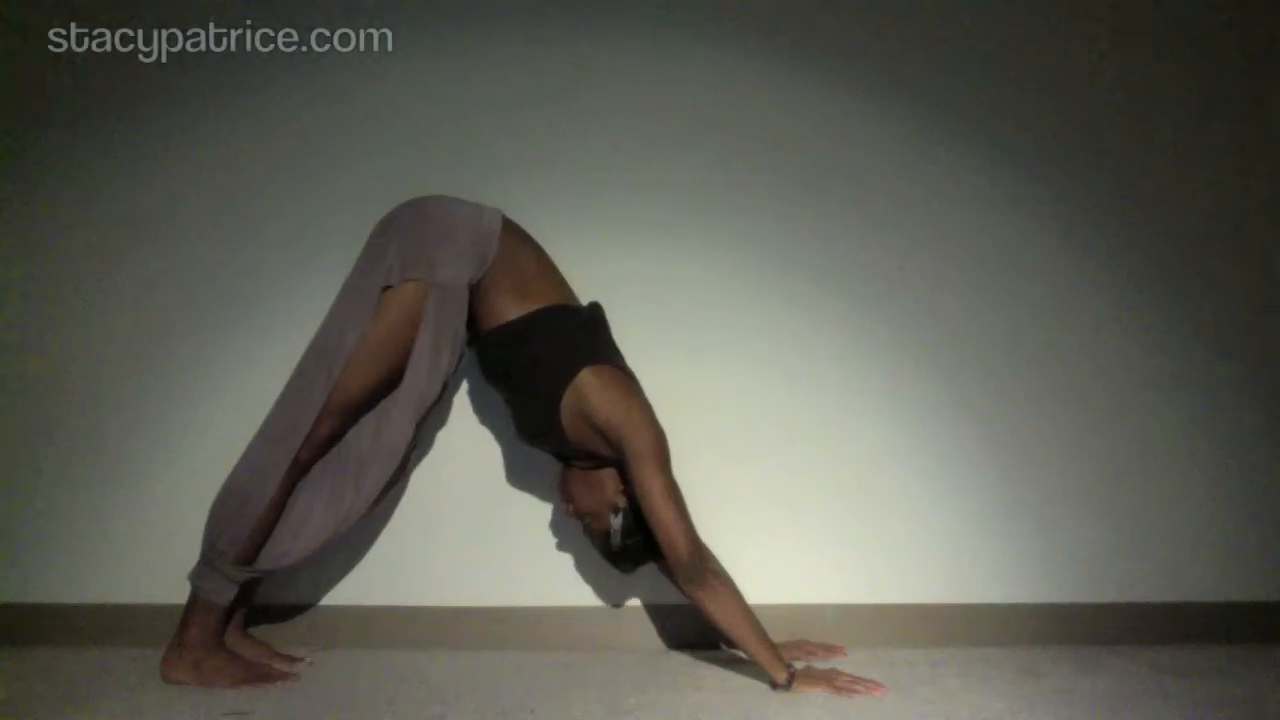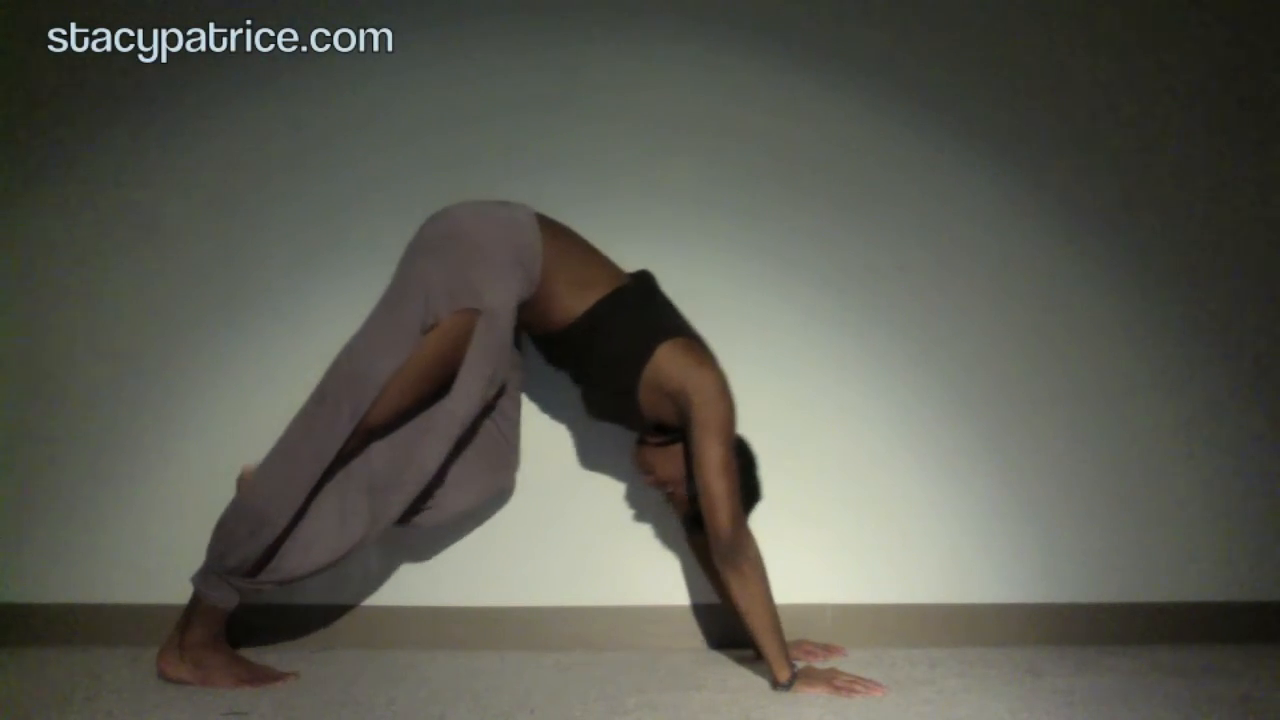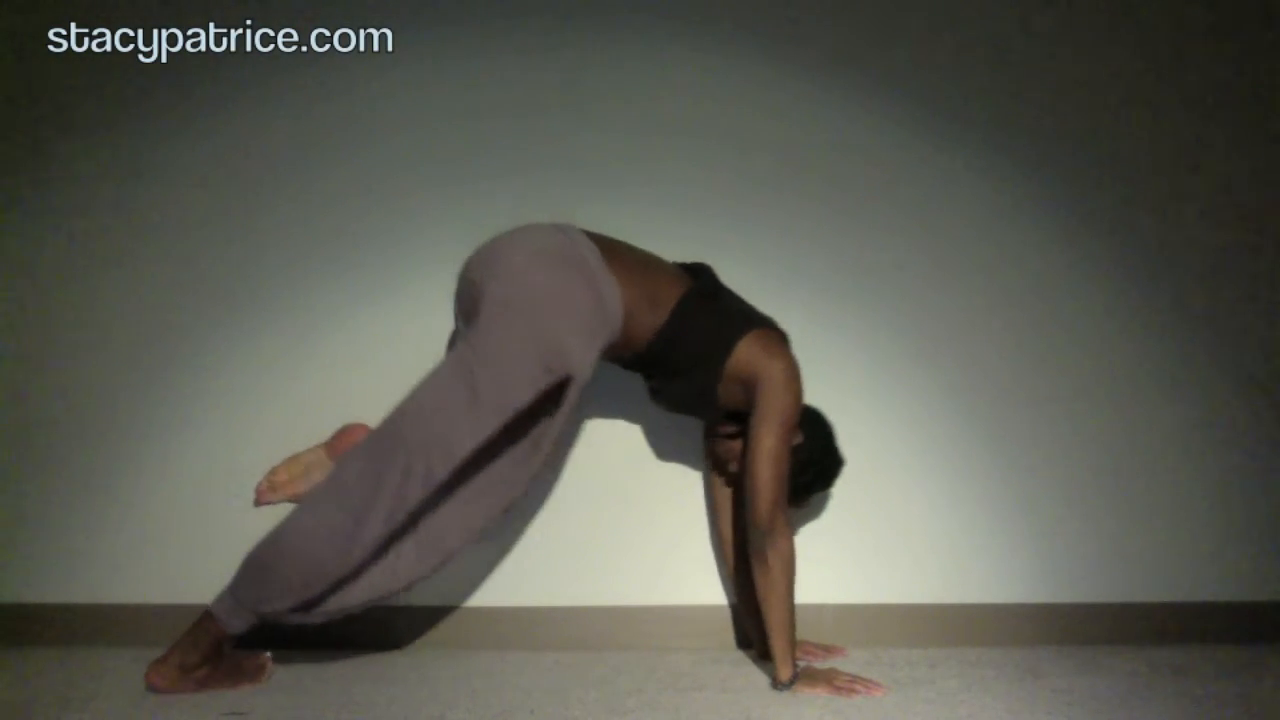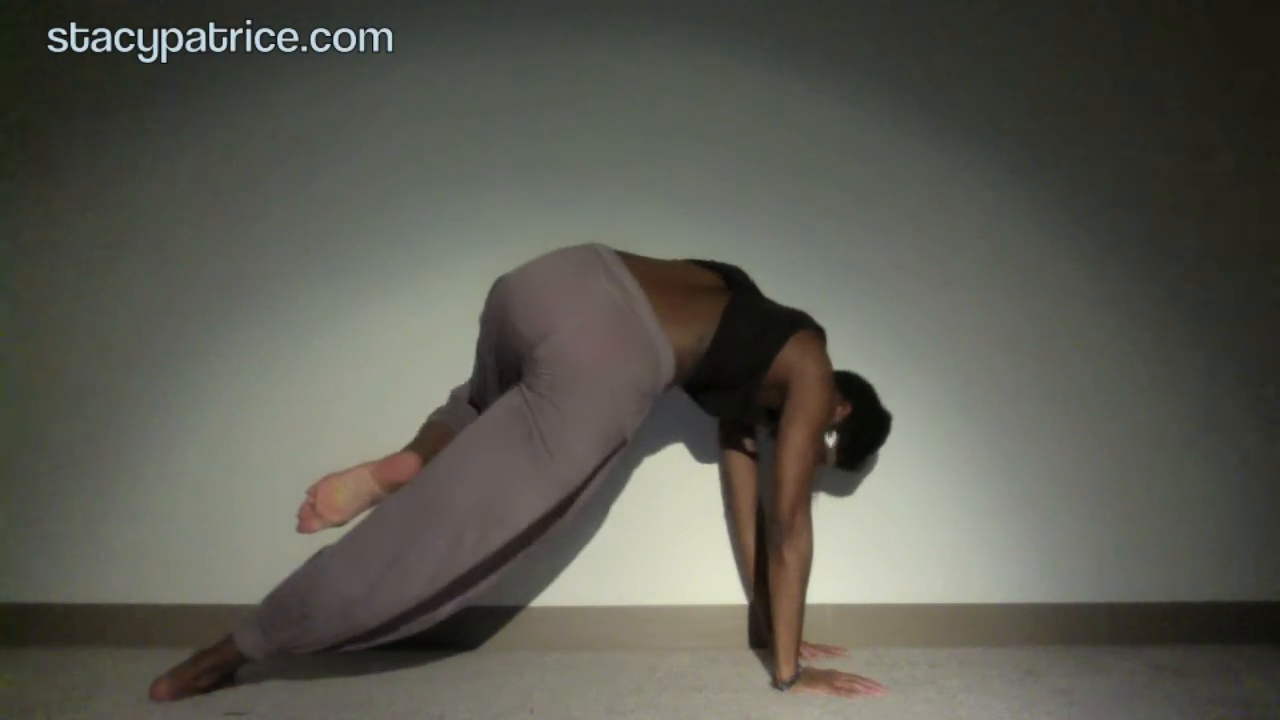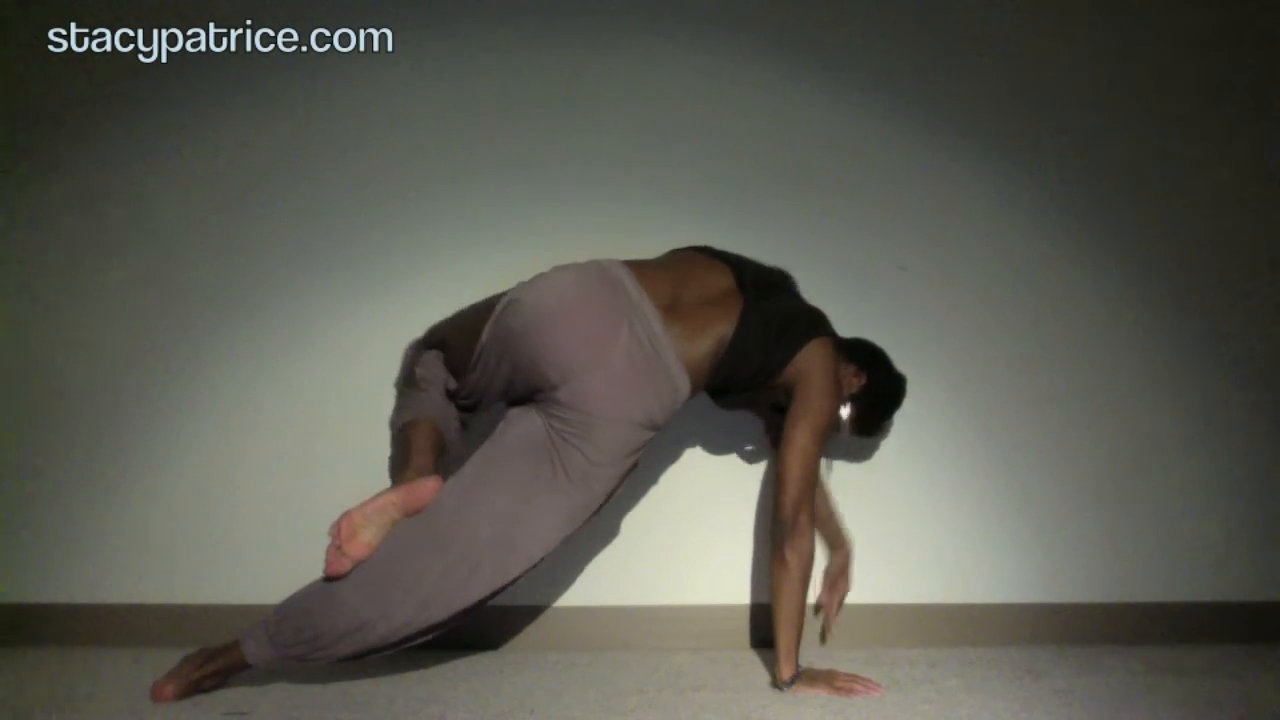
dt=1s
person 1, frame 1
left shoulder: (591, 434)
right shoulder: (623, 424)
left elbow: (681, 561)
right elbow: (689, 561)
left wrist: (766, 650)
right wrist: (782, 673)
left hip: (457, 277)
right hip: (439, 251)
left knee: (356, 462)
right knee: (308, 438)
left ankle: (226, 620)
right ankle: (193, 642)
person 1, frame 2
left shoulder: (674, 406)
right shoulder: (699, 391)
left elbow: (709, 536)
right elbow: (729, 542)
left wrist: (769, 643)
right wrist: (784, 672)
left hip: (492, 279)
right hip: (483, 256)
left knee: (478, 471)
right knee: (343, 434)
left ankle: (282, 494)
right ankle: (194, 639)
person 1, frame 3
left shoulder: (732, 384)
right shoulder: (773, 374)
left elbow: (730, 515)
right elbow: (766, 527)
left wrist: (765, 635)
right wrist: (788, 670)
left hip: (528, 266)
right hip: (553, 297)
left knee: (482, 473)
right knee: (403, 479)
left ankle: (365, 451)
right ankle: (192, 654)
person 1, frame 4
left shoulder: (757, 349)
right shoulder: (809, 369)
left elbow: (745, 501)
right elbow: (786, 527)
left wrist: (774, 620)
right wrist: (789, 668)
left hip: (554, 280)
right hip: (597, 363)
left knee: (495, 412)
right knee: (448, 522)
left ankle: (412, 462)
right ankle: (234, 650)
person 1, frame 5
left shoulder: (774, 296)
right shoulder: (821, 364)
left elbow: (781, 428)
right elbow: (790, 525)
left wrist: (839, 543)
right wrist: (790, 669)
left hip: (572, 299)
right hip: (618, 399)
left knee: (432, 360)
right knee: (452, 551)
left ankle: (417, 475)
right ankle: (241, 652)
